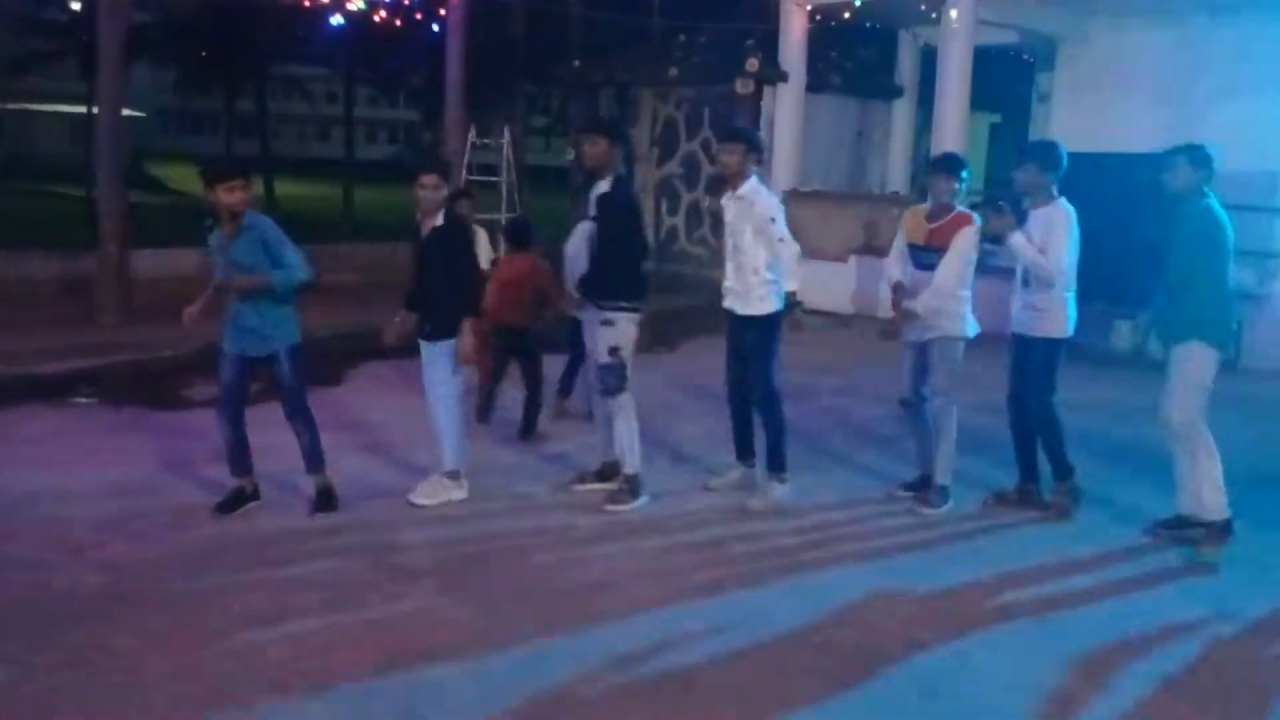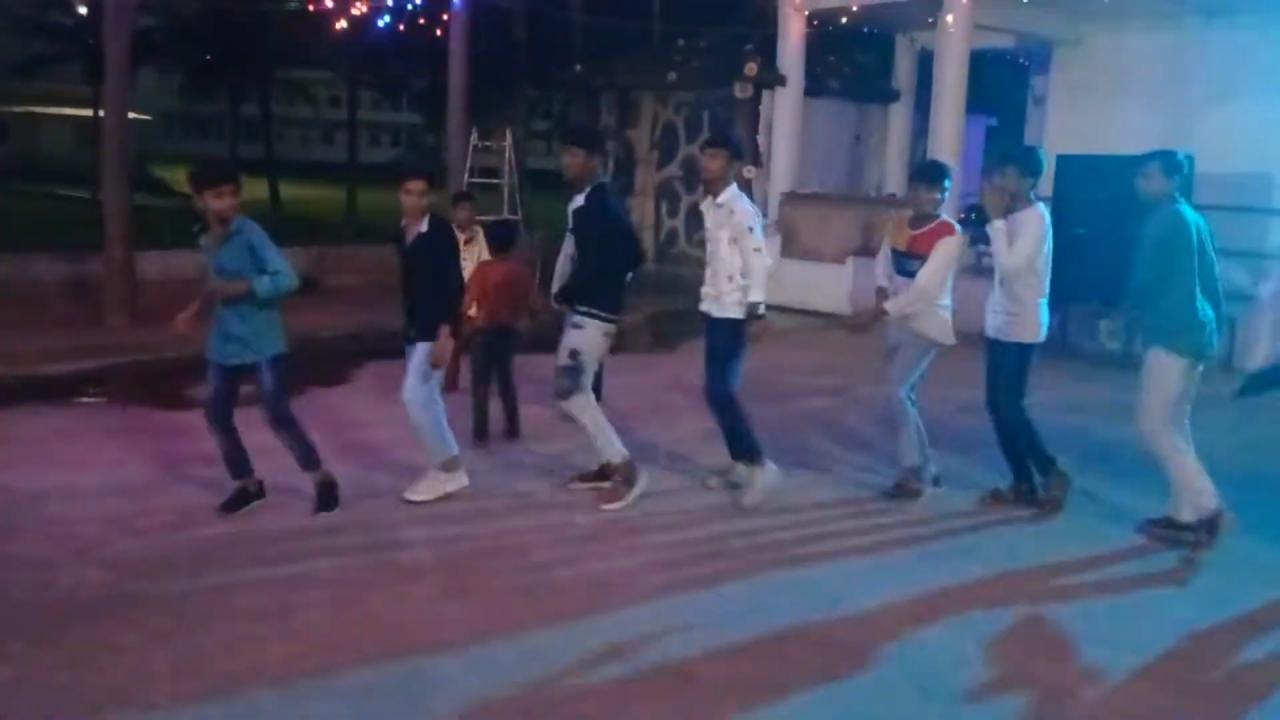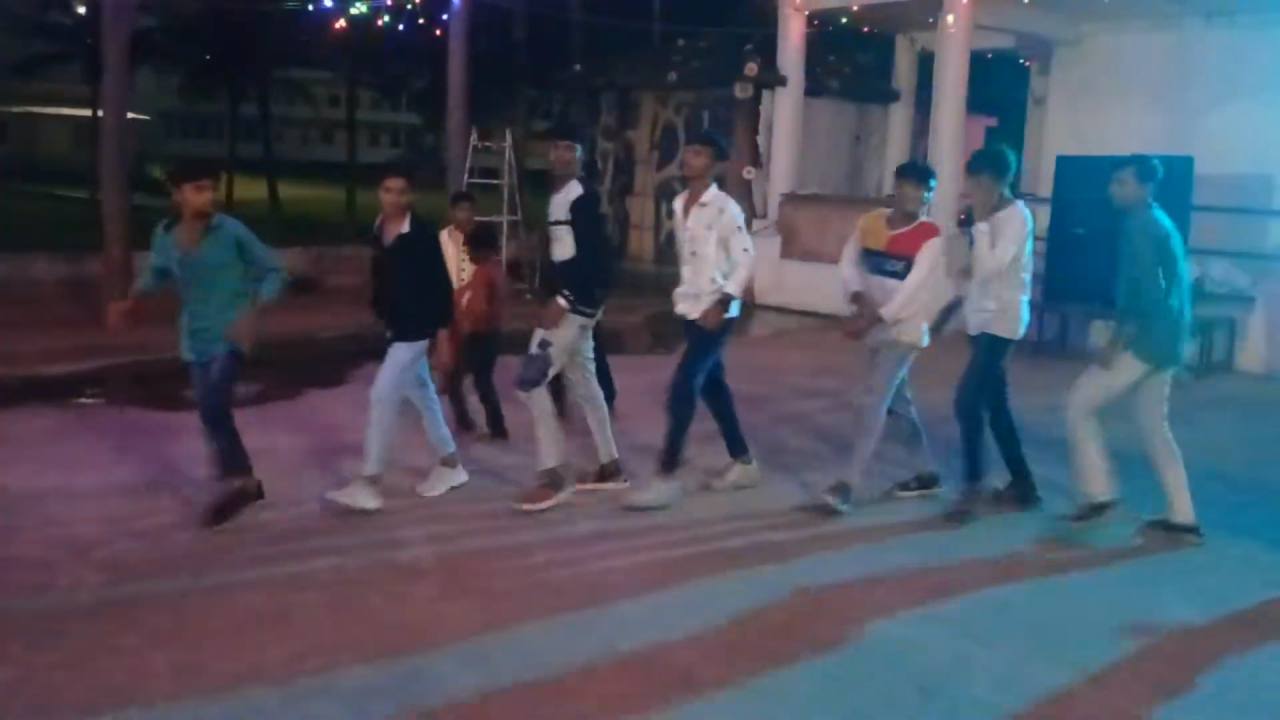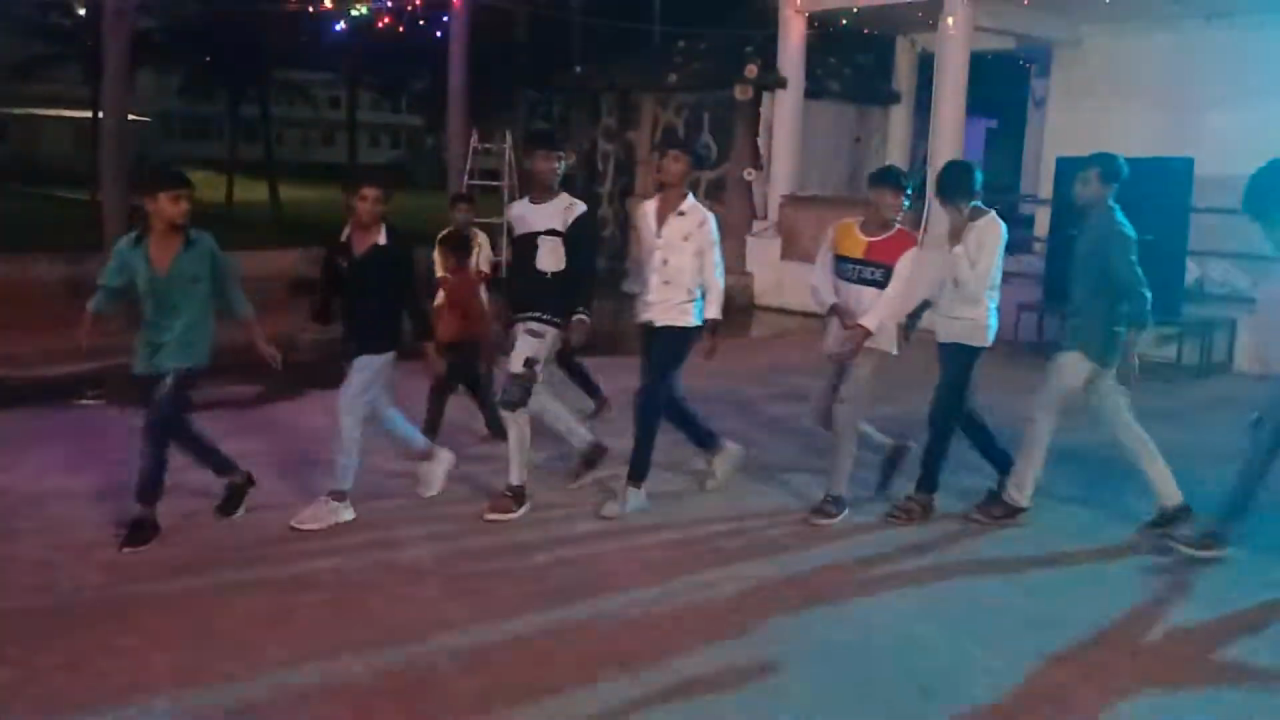
dt=0.2s
person 1, frame 1
left shoulder: (1199, 214)
right shoulder: (1209, 212)
left elbow: (1180, 275)
left wrist: (1155, 313)
left hip: (1198, 329)
right hip: (1199, 326)
left knee: (1183, 418)
right knee: (1183, 418)
left ankle: (1217, 514)
right ankle: (1193, 511)
person 1, frame 2
left shoulder: (1162, 219)
right shoulder: (1192, 220)
left elbow: (1144, 280)
right elbow: (1209, 279)
left wrist: (1128, 315)
right wrist: (1209, 328)
left hip: (1172, 334)
right hip: (1196, 332)
left knee: (1154, 424)
right knee: (1172, 422)
left ankle: (1206, 506)
right ankle: (1184, 515)
person 1, frame 3
left shoulder: (1140, 227)
right shoulder: (1158, 223)
left elbow: (1145, 292)
right elbow: (1173, 286)
left wrist: (1116, 342)
left hip: (1145, 340)
right hip: (1167, 341)
left knee: (1079, 404)
right knee: (1152, 425)
left ankle: (1098, 493)
right ankle: (1182, 517)
person 1, frame 4
left shoulder: (1112, 231)
right shoulder: (1098, 225)
left elbow: (1138, 293)
left wrist: (1129, 348)
left hip: (1089, 339)
right hip: (1091, 336)
left knee: (1042, 414)
right knee: (1119, 421)
left ankle: (1014, 501)
right ankle: (1172, 503)
person 2, frame 1
left shoulder: (263, 227)
right shoulder: (216, 235)
left elbow: (301, 272)
left wrist: (252, 282)
right wrist: (202, 302)
left hip: (277, 333)
right hip: (238, 336)
left knee: (295, 406)
right knee: (229, 407)
left ankle: (321, 482)
right ankle: (246, 485)
person 2, frame 2
left shoulder: (250, 234)
right shoulder: (207, 241)
left elbow: (284, 280)
left wrist: (237, 288)
right wrist: (197, 308)
left hip: (262, 341)
right hip: (223, 341)
left knee: (278, 415)
right knee: (216, 412)
left ankle: (323, 479)
right ankle: (248, 483)
person 2, frame 3
left shoulder: (232, 231)
right shoulder: (167, 235)
left elbow: (273, 273)
right elbow: (155, 272)
left wrist: (249, 315)
right wrist: (129, 303)
left hip: (227, 336)
right hip: (195, 337)
left knee: (211, 407)
right knee: (214, 409)
left ankle: (234, 486)
right ankle: (245, 483)
person 2, frame 4
left shoulder: (204, 246)
right shoulder: (128, 249)
left elbow: (232, 294)
right elbow: (108, 292)
left wrist: (260, 340)
right wrist: (91, 319)
left hip: (187, 353)
right hip: (150, 352)
left knee: (154, 429)
right knee: (176, 428)
left ankle: (146, 516)
right ankle: (236, 478)
